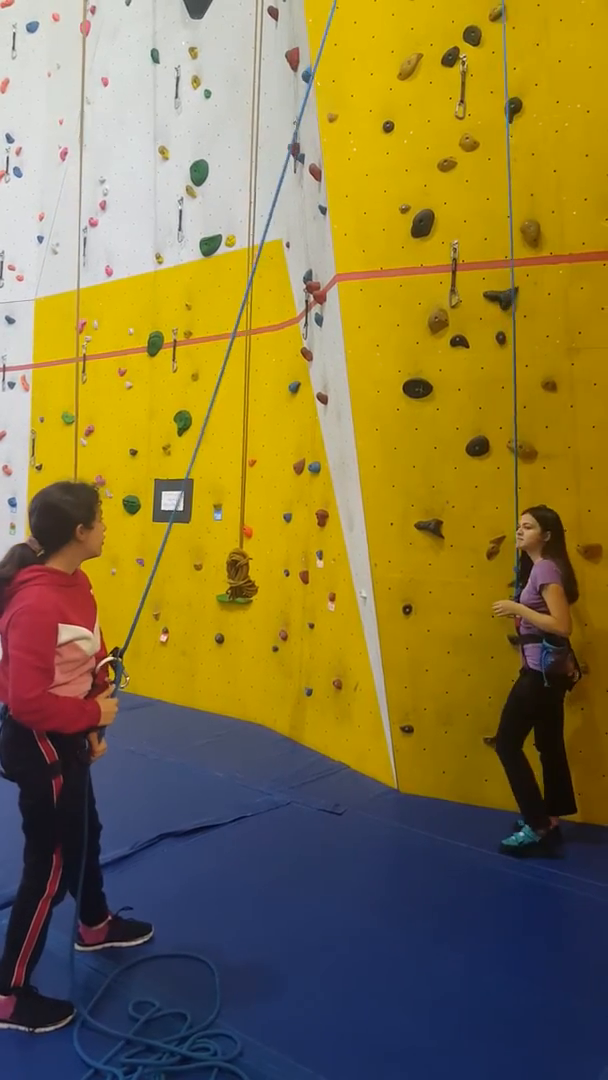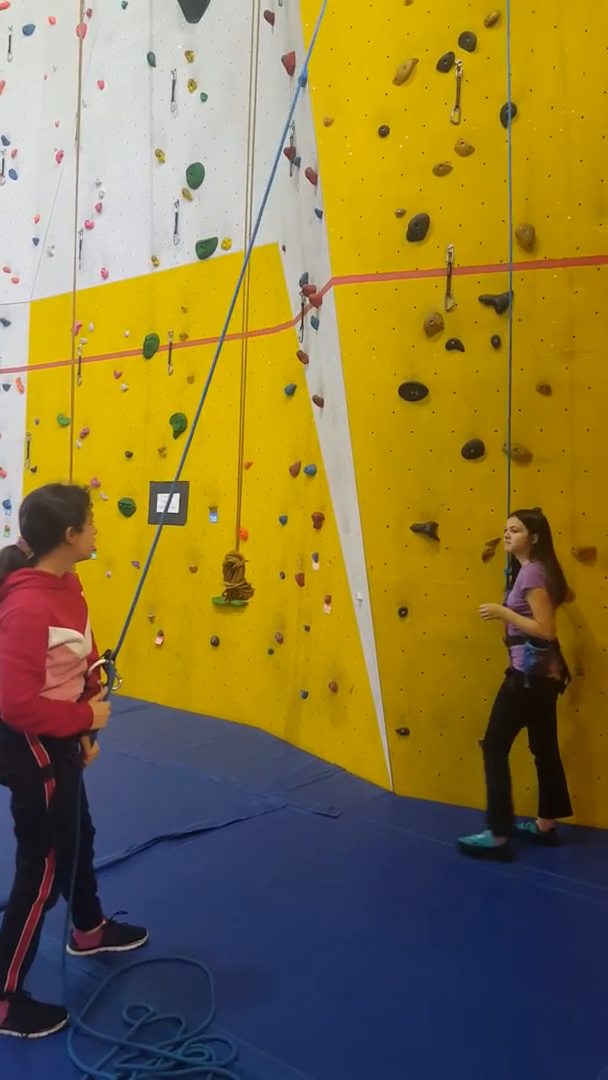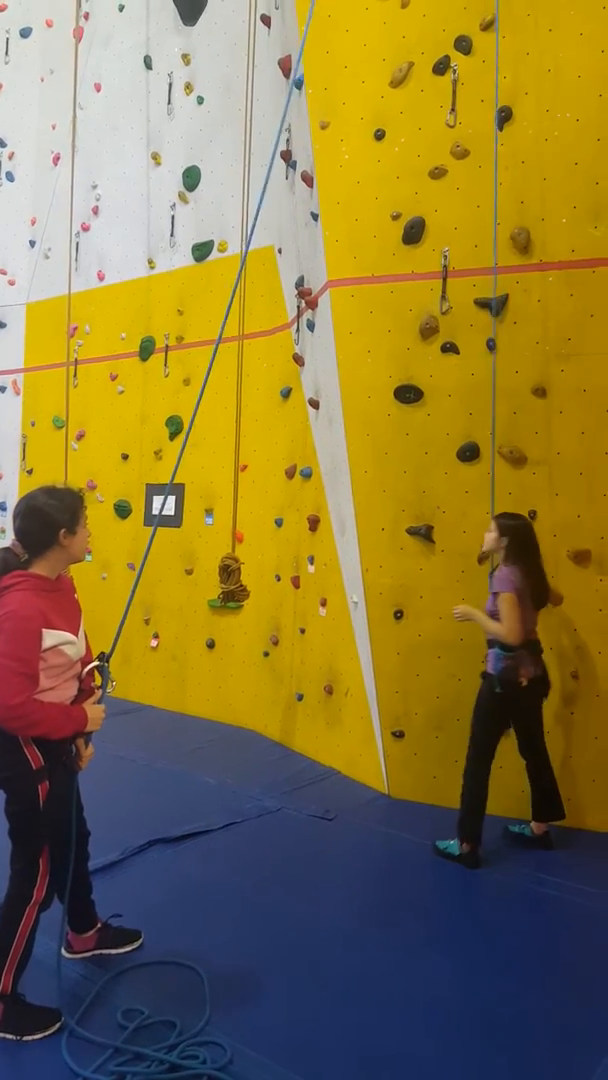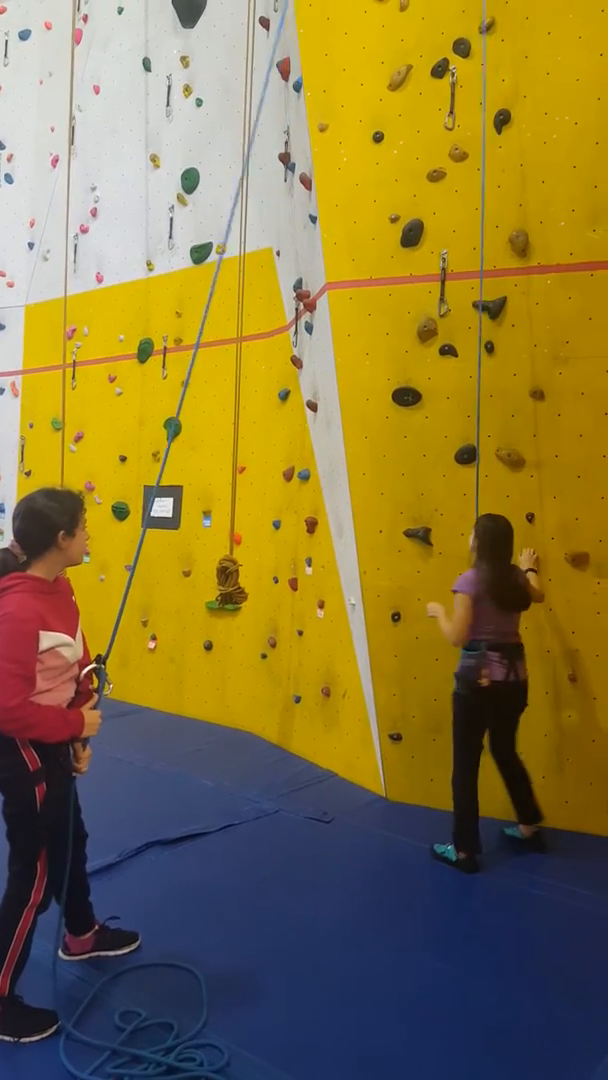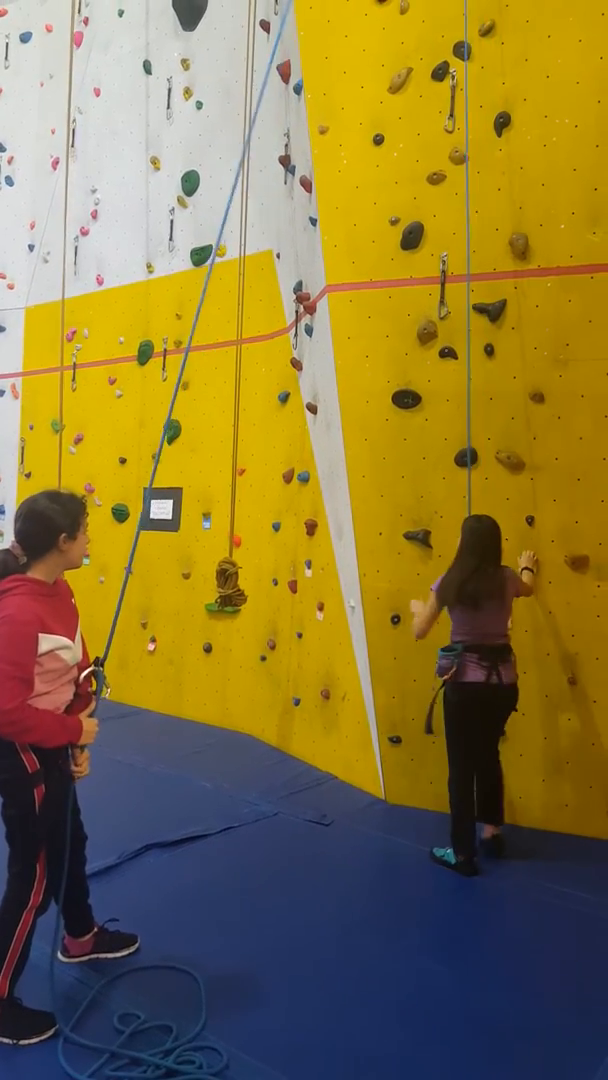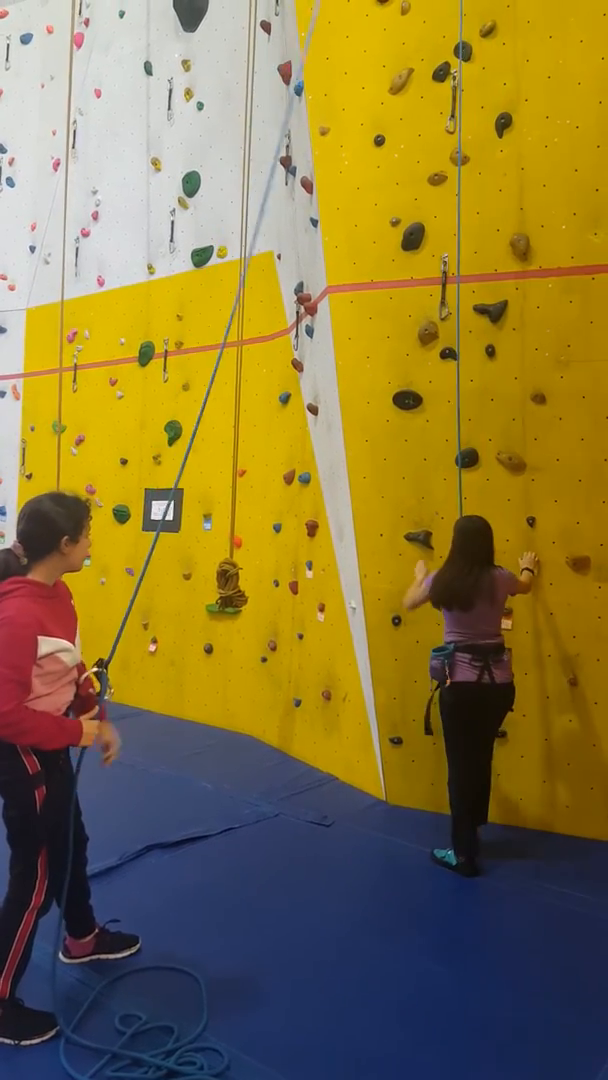
dt=0.2s
person 1, frame 1
left shoulder: (73, 583)
left wrist: (92, 727)
right wrist: (93, 715)
left hip: (65, 738)
left knee: (84, 834)
right knee: (50, 865)
left ankle: (95, 925)
person 1, frame 2
left shoulder: (65, 585)
left wrist: (85, 730)
right wrist: (86, 717)
left hip: (58, 742)
left knee: (77, 839)
left ankle: (89, 930)
person 1, frame 3
left shoulder: (59, 587)
left wrist: (81, 733)
right wrist: (80, 720)
left hip: (53, 743)
left knee: (72, 841)
left ankle: (85, 932)
person 1, frame 4
left shoulder: (57, 588)
left wrist: (79, 735)
right wrist: (76, 724)
left hip: (51, 745)
left knee: (70, 842)
left ankle: (82, 934)
person 1, frame 5
left shoulder: (57, 591)
left wrist: (79, 740)
right wrist: (73, 732)
left hip: (51, 746)
left knee: (70, 844)
left ankle: (81, 936)
person 1, frame 6
left shoulder: (55, 593)
left wrist: (96, 721)
right wrist: (74, 733)
left hip: (50, 748)
left knee: (70, 845)
left ankle: (82, 937)
person 2, frame 1
left shoulder: (546, 569)
right shoulder: (540, 568)
left elbow: (562, 626)
right elbow: (562, 603)
left wrist: (517, 608)
left hip: (543, 668)
right hip: (551, 668)
left knee: (507, 742)
right knee: (550, 745)
left ankle: (537, 826)
right ankle: (549, 820)
person 2, frame 2
left shoulder: (531, 573)
right shoulder: (536, 570)
left elbow: (546, 630)
right elbow: (565, 595)
left wrist: (503, 611)
left hip: (529, 670)
right hip: (543, 670)
left knee: (495, 746)
right knee: (544, 747)
left ankle: (498, 834)
right ankle: (546, 823)
person 2, frame 3
left shoulder: (505, 577)
right shoulder: (527, 575)
left elbow: (511, 636)
right elbow: (555, 598)
left wrist: (475, 614)
left hip: (506, 676)
right hip: (528, 675)
left knee: (478, 758)
right knee: (533, 750)
left ankle: (467, 843)
right ankle: (540, 826)
person 2, frame 4
left shoulder: (470, 580)
right shoulder: (514, 579)
left elbow: (457, 638)
right elbow: (538, 595)
left wrist: (439, 612)
right wrist: (529, 568)
left hip: (479, 678)
right hip: (514, 678)
left knee: (466, 764)
right knee: (505, 752)
left ankle: (464, 850)
right ankle: (528, 827)
person 2, frame 5
left shoulder: (449, 581)
right shoulder: (507, 579)
left elbow: (419, 631)
right elbow: (528, 588)
left wrist: (418, 607)
right wrist: (527, 567)
left hip: (465, 681)
right hip: (503, 680)
left knee: (461, 766)
right knee: (487, 755)
left ankle: (462, 853)
right ankle: (492, 830)
person 2, frame 6
left shoulder: (442, 580)
right shoulder: (500, 579)
left elbow: (409, 602)
right elbow: (525, 586)
left wrist: (419, 575)
right wrist: (528, 567)
left hip: (459, 681)
right hip: (497, 680)
left knee: (460, 765)
right knee: (481, 758)
left ankle: (463, 853)
right ankle: (471, 834)
